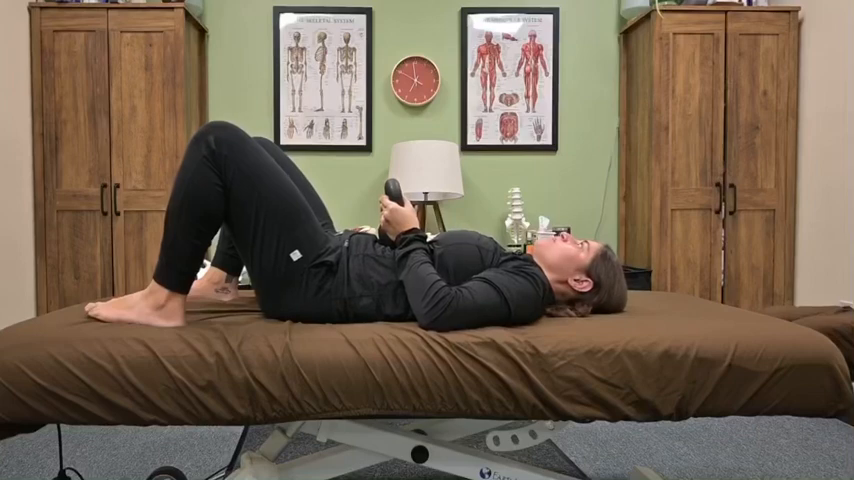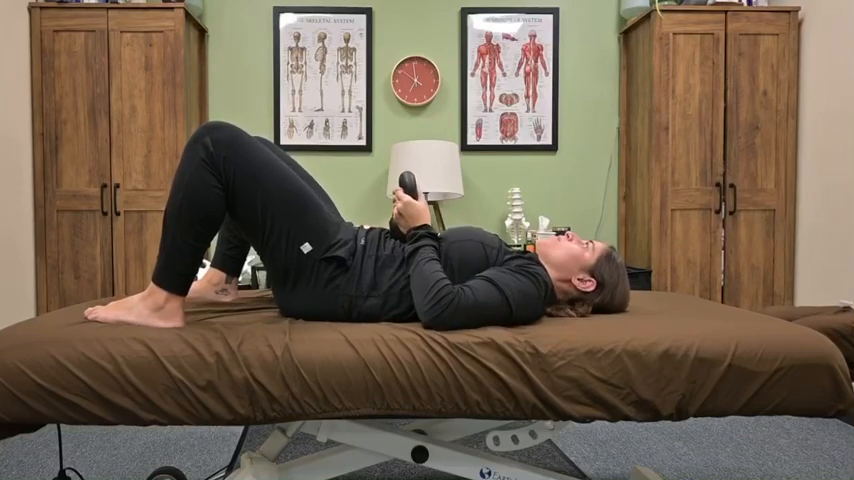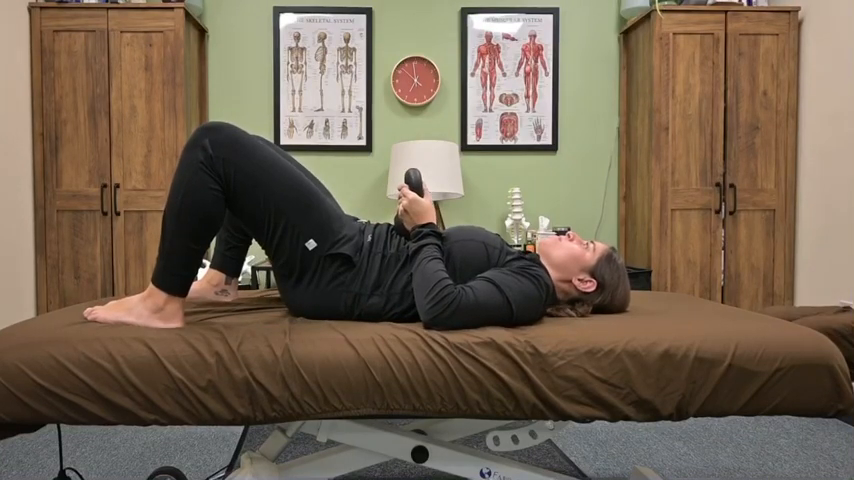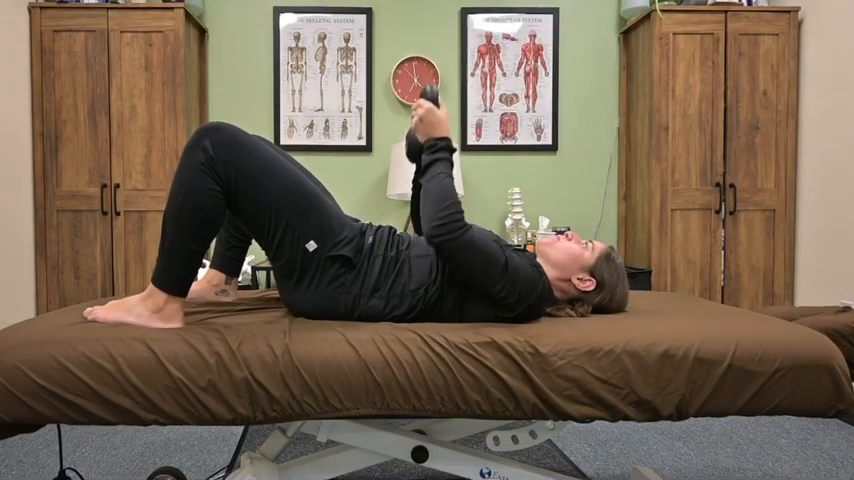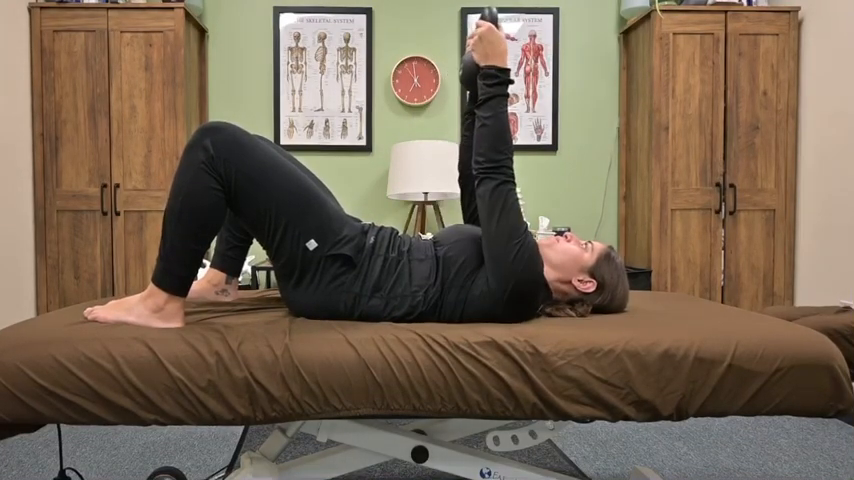
dt=1s
person 1, frame 1
left shoulder: (524, 291)
right shoulder: (516, 268)
left elbow: (436, 308)
left wrist: (408, 237)
right wrist: (406, 236)
left hip: (315, 278)
right hip: (337, 252)
left knee: (218, 142)
right knee: (257, 149)
left ankle: (163, 300)
right ankle: (219, 278)
person 1, frame 2
left shoulder: (527, 290)
right shoulder: (520, 267)
left elbow: (439, 307)
left wrist: (420, 232)
right wrist: (417, 230)
left hip: (329, 274)
right hip: (351, 247)
left knee: (216, 143)
right knee: (251, 151)
left ankle: (162, 301)
right ankle: (220, 279)
person 1, frame 3
left shoulder: (528, 290)
right shoulder: (521, 267)
left elbow: (441, 307)
left wrist: (424, 230)
right wrist: (422, 225)
left hip: (334, 271)
right hip: (356, 244)
left knee: (215, 144)
right knee: (242, 150)
left ankle: (162, 302)
right ankle: (220, 280)
person 1, frame 4
left shoulder: (522, 287)
right shoulder: (517, 271)
left elbow: (442, 230)
right elbow: (434, 232)
left wrist: (438, 146)
right wrist: (424, 151)
left hip: (335, 271)
right hip: (353, 249)
left knee: (215, 144)
right knee: (245, 150)
left ankle: (161, 302)
right ankle: (218, 280)
person 1, frame 5
left shoulder: (520, 281)
right shoulder: (512, 269)
left elbow: (495, 175)
right elbow: (474, 180)
left wrist: (495, 73)
right wrist: (478, 87)
left hip: (335, 269)
right hip: (353, 250)
left knee: (216, 143)
right knee: (241, 154)
left ankle: (162, 302)
right ankle: (219, 280)
